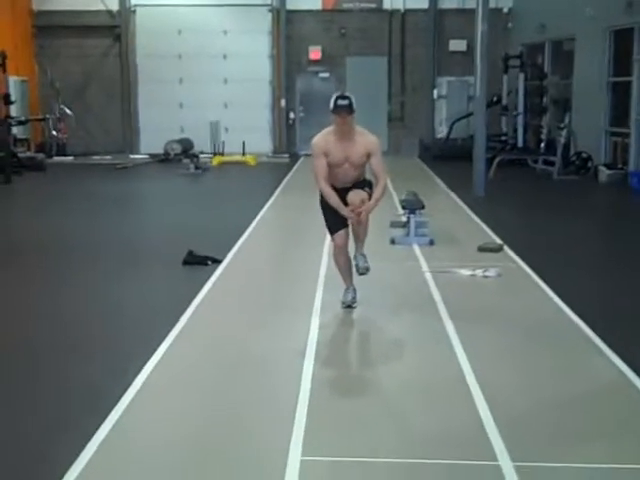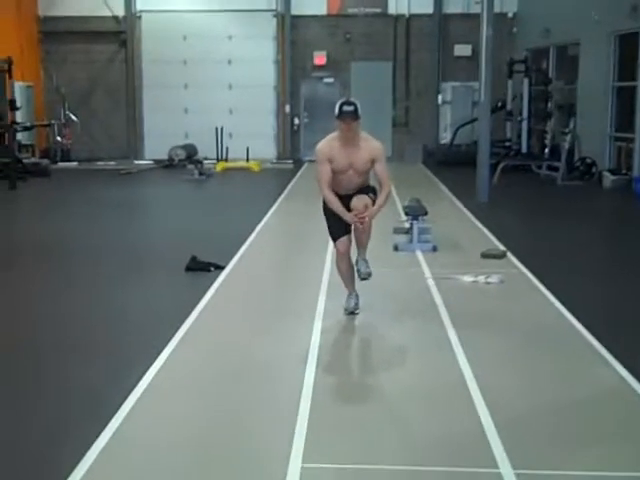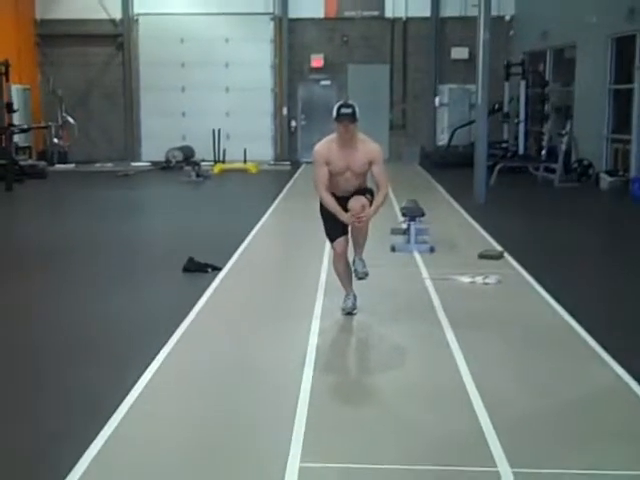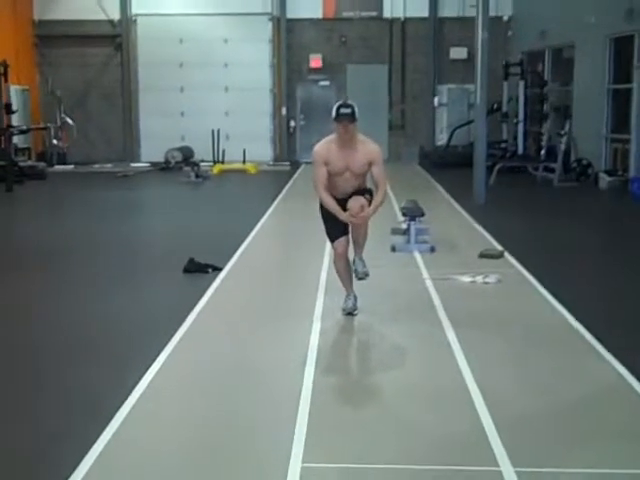
dt=0.1s
person 1, frame 1
left shoulder: (369, 141)
right shoulder: (320, 142)
left elbow: (382, 179)
right elbow: (322, 182)
left wrist: (372, 204)
right wrist: (342, 210)
left hip: (358, 187)
right hip: (332, 193)
left knee: (358, 200)
right knee: (339, 242)
left ankle: (360, 252)
right ankle: (349, 288)
person 1, frame 2
left shoulder: (374, 147)
right shoulder: (324, 148)
left elbow: (386, 185)
right elbow: (325, 189)
left wrist: (375, 210)
right wrist: (345, 215)
left hip: (362, 195)
right hip: (335, 200)
left knee: (362, 205)
right knee: (342, 248)
left ankle: (362, 258)
right ankle: (351, 294)
person 1, frame 3
left shoulder: (372, 149)
right shoulder: (322, 150)
left elbow: (383, 187)
right elbow: (321, 190)
left wrist: (372, 211)
right wrist: (342, 216)
left hip: (359, 196)
right hip: (332, 202)
left knee: (359, 207)
right knee: (339, 249)
left ankle: (359, 257)
right ankle: (349, 294)
person 1, frame 4
left shoulder: (371, 150)
right shoulder: (321, 150)
left elbow: (381, 188)
right elbow: (321, 190)
left wrist: (371, 211)
right wrist: (342, 215)
left hip: (359, 197)
right hip: (332, 203)
left knee: (359, 210)
right knee: (339, 249)
left ankle: (359, 258)
right ankle: (350, 295)
